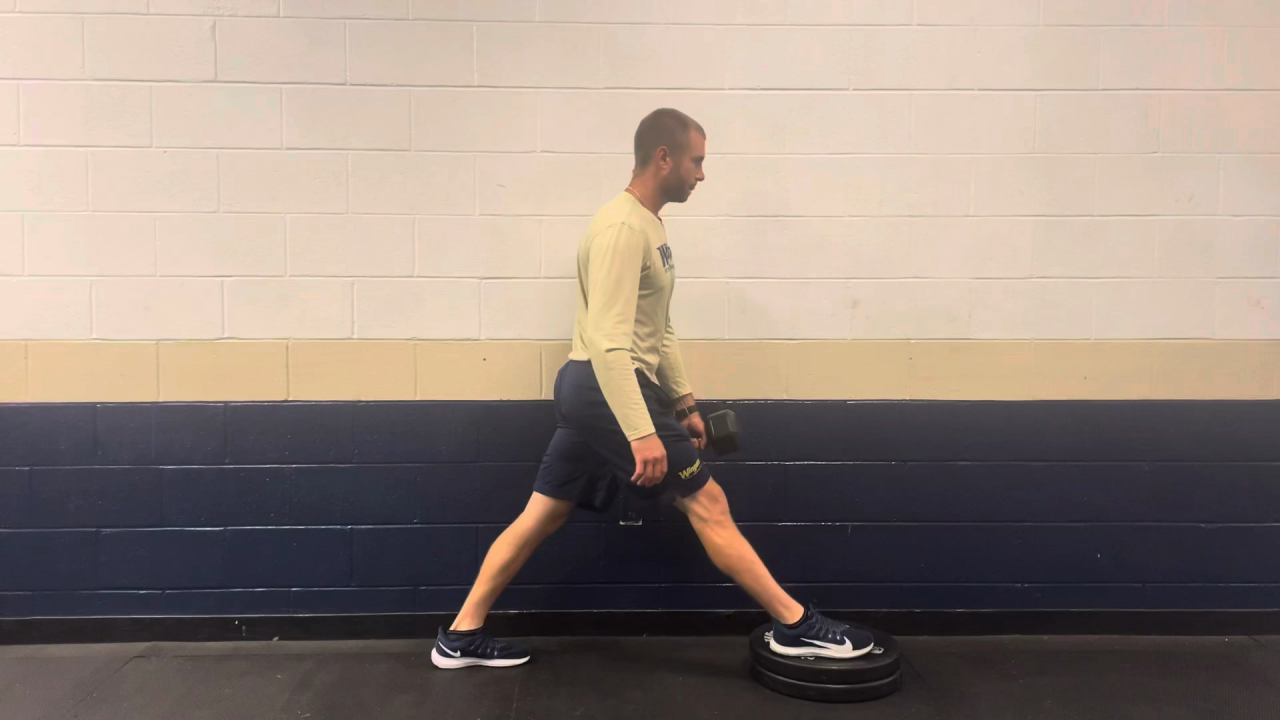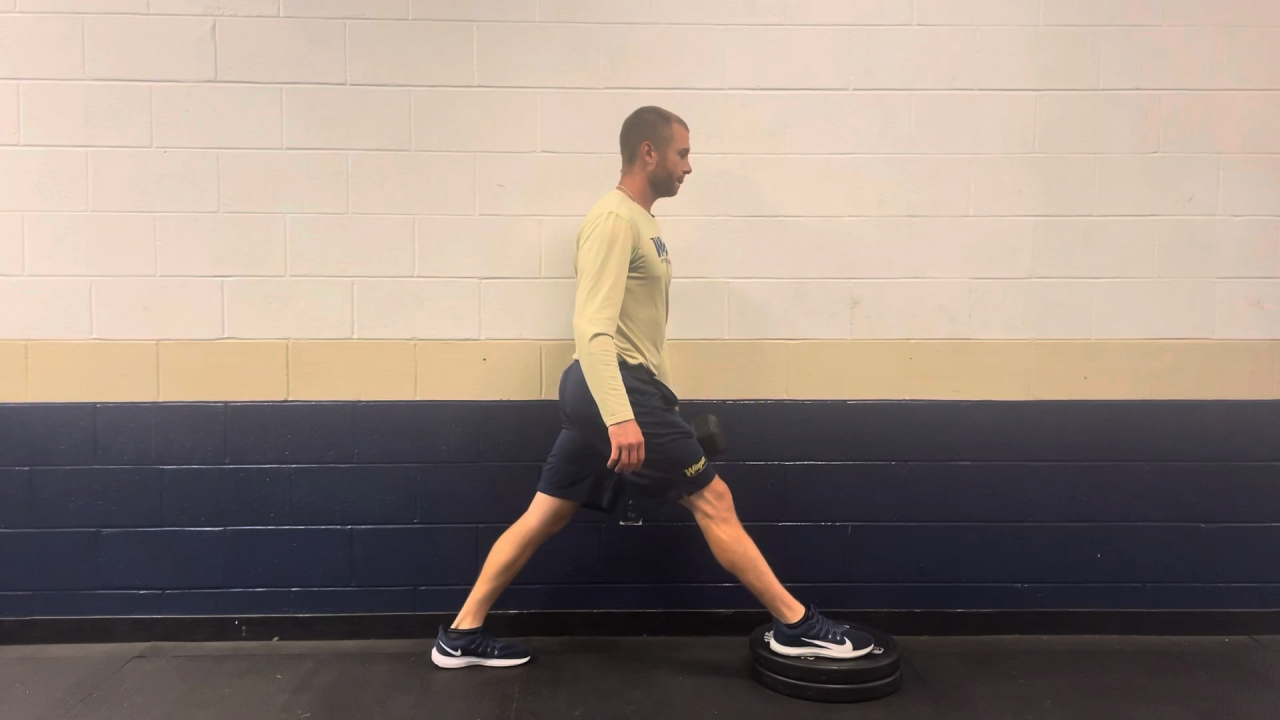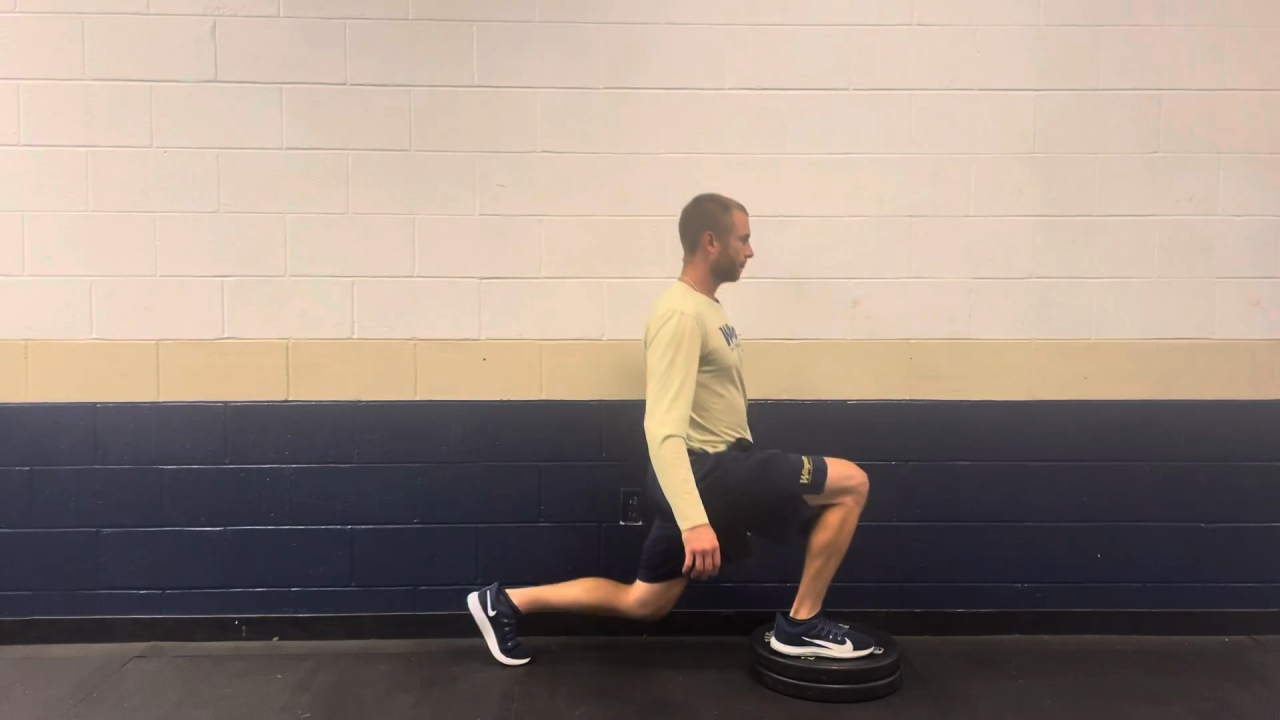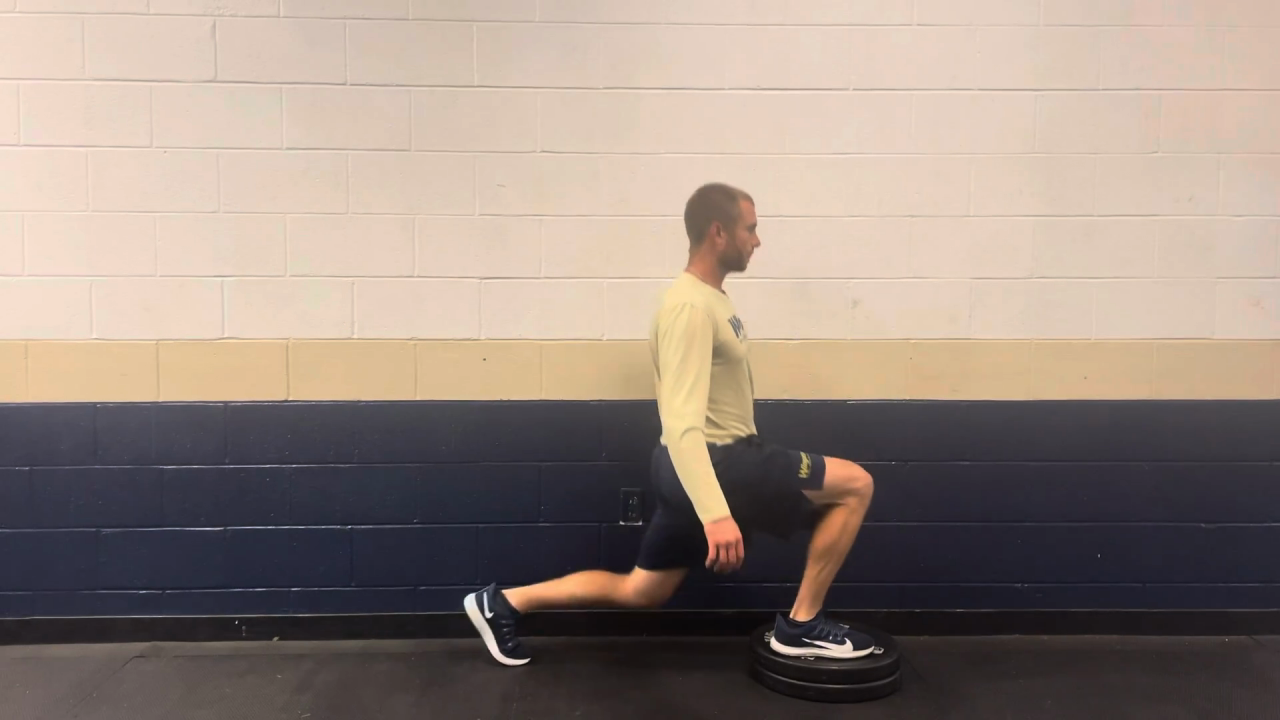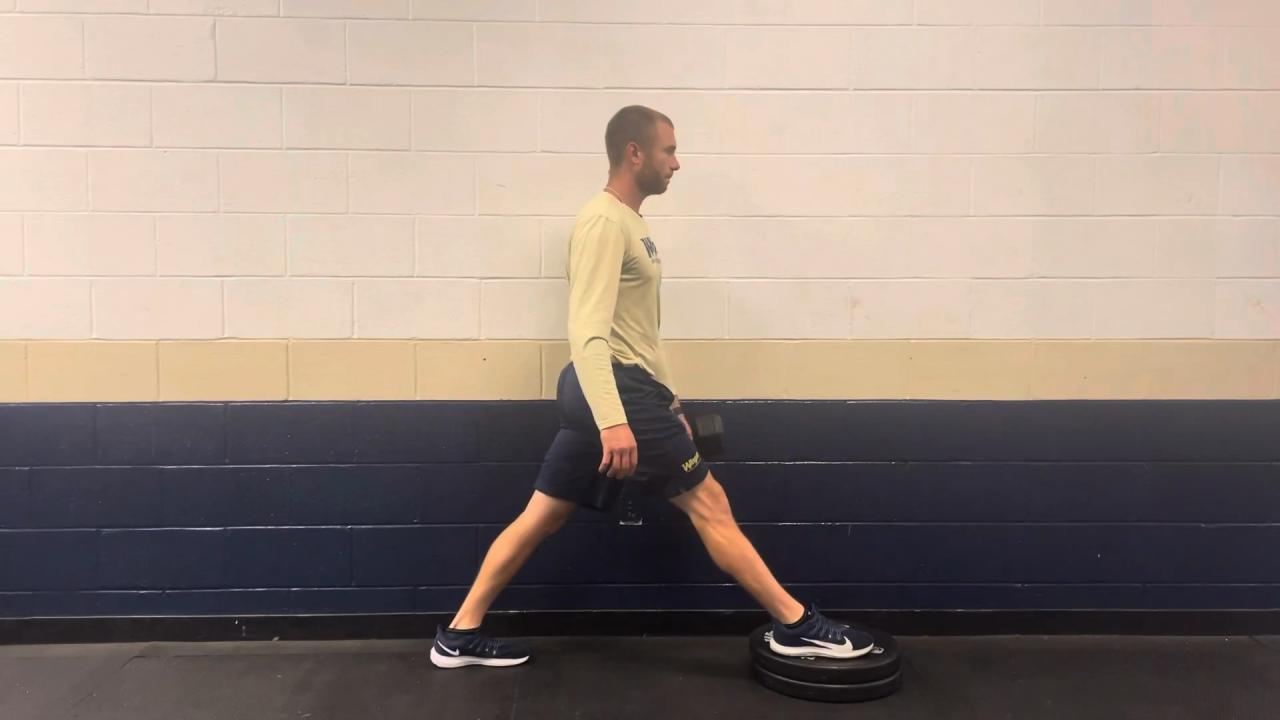
dt=1s
person 1, frame 1
left shoulder: (646, 223)
right shoulder: (622, 228)
left elbow: (656, 330)
right elbow: (608, 341)
left wrist: (684, 401)
right wrist: (643, 432)
left hip: (587, 388)
right hip: (605, 389)
left knee: (542, 513)
right knee: (707, 502)
left ankle: (461, 635)
right ankle: (796, 625)
person 1, frame 2
left shoulder: (638, 221)
right shoulder: (615, 219)
right elbow: (592, 328)
left wrist: (660, 401)
right wrist: (621, 416)
left hip: (599, 390)
right hip: (617, 388)
left knee: (545, 514)
right knee: (713, 500)
left ankle: (462, 633)
right ankle: (797, 625)
person 1, frame 3
left shoulder: (702, 306)
right shoulder: (682, 315)
right elbow: (663, 430)
right wrist: (694, 522)
left hip: (708, 468)
right hip: (709, 472)
left knee: (644, 602)
right knee: (851, 484)
left ankle: (505, 602)
right ankle: (802, 624)
person 1, frame 4
left shoulder: (709, 298)
right shoulder: (691, 306)
right elbow: (683, 424)
left wrist: (735, 493)
right wrist: (716, 514)
left hip: (717, 461)
right hip: (715, 466)
left knee: (641, 589)
right knee: (855, 485)
left ankle: (503, 603)
right ankle: (803, 624)
person 1, frame 5
left shoulder: (626, 223)
right shoulder: (605, 223)
right elbow: (587, 331)
left wrist: (671, 403)
right wrist: (613, 420)
left hip: (604, 391)
right hip: (615, 389)
left knee: (542, 515)
right knee: (709, 503)
left ankle: (460, 634)
right ankle: (797, 624)
